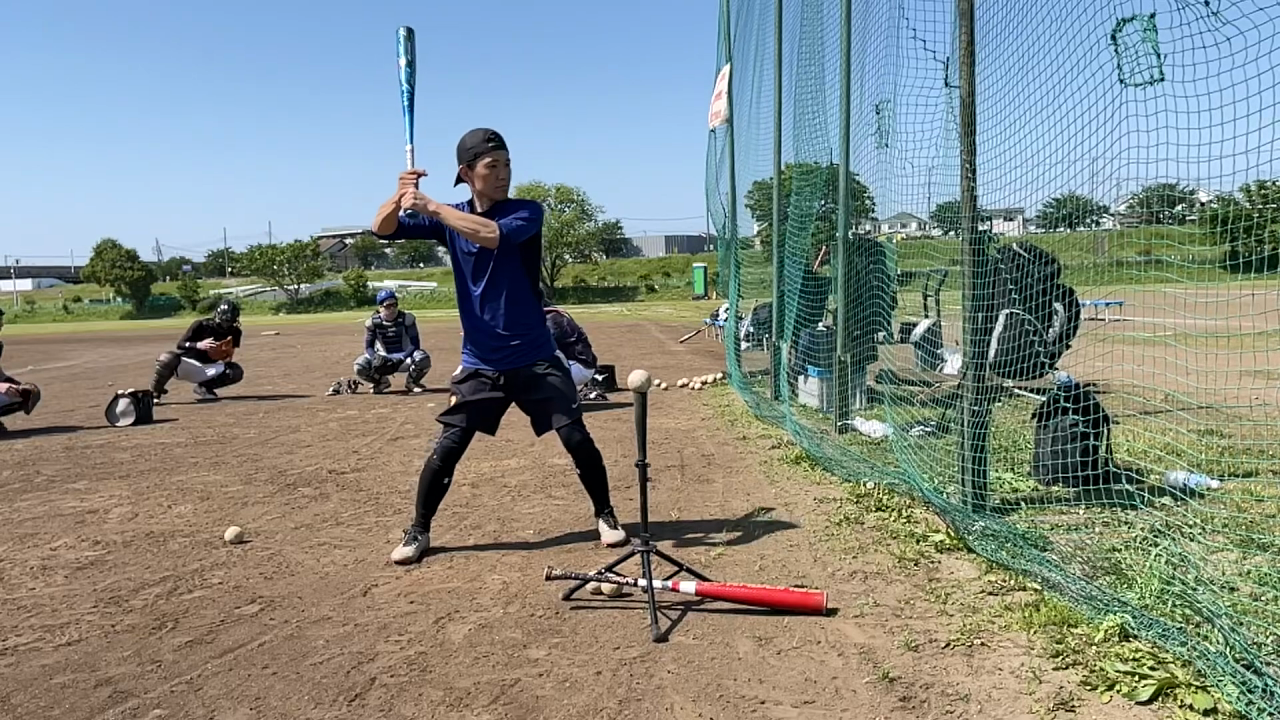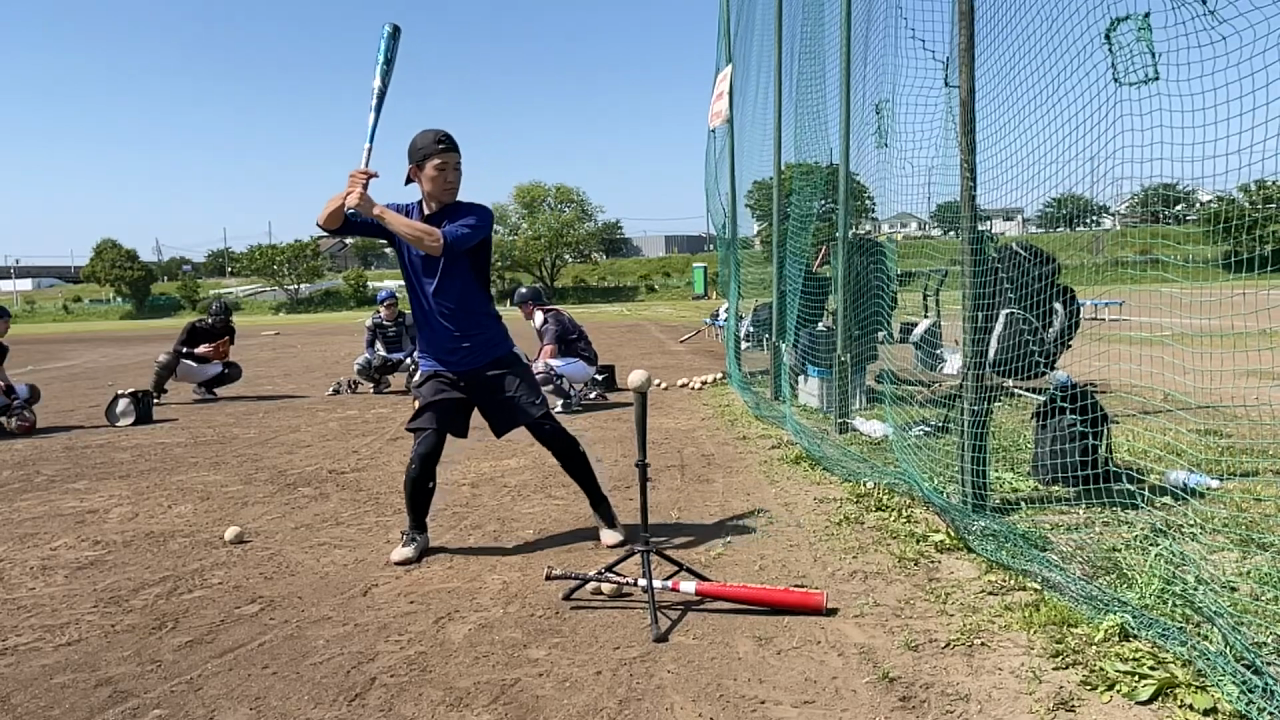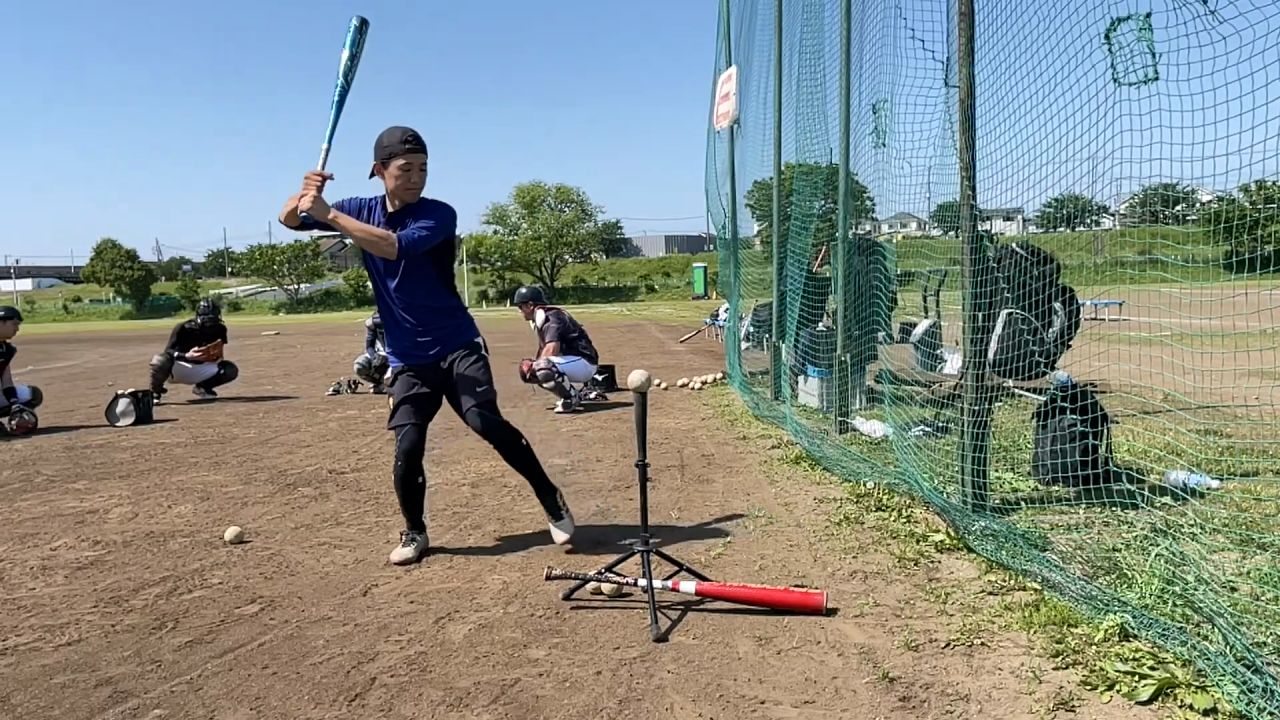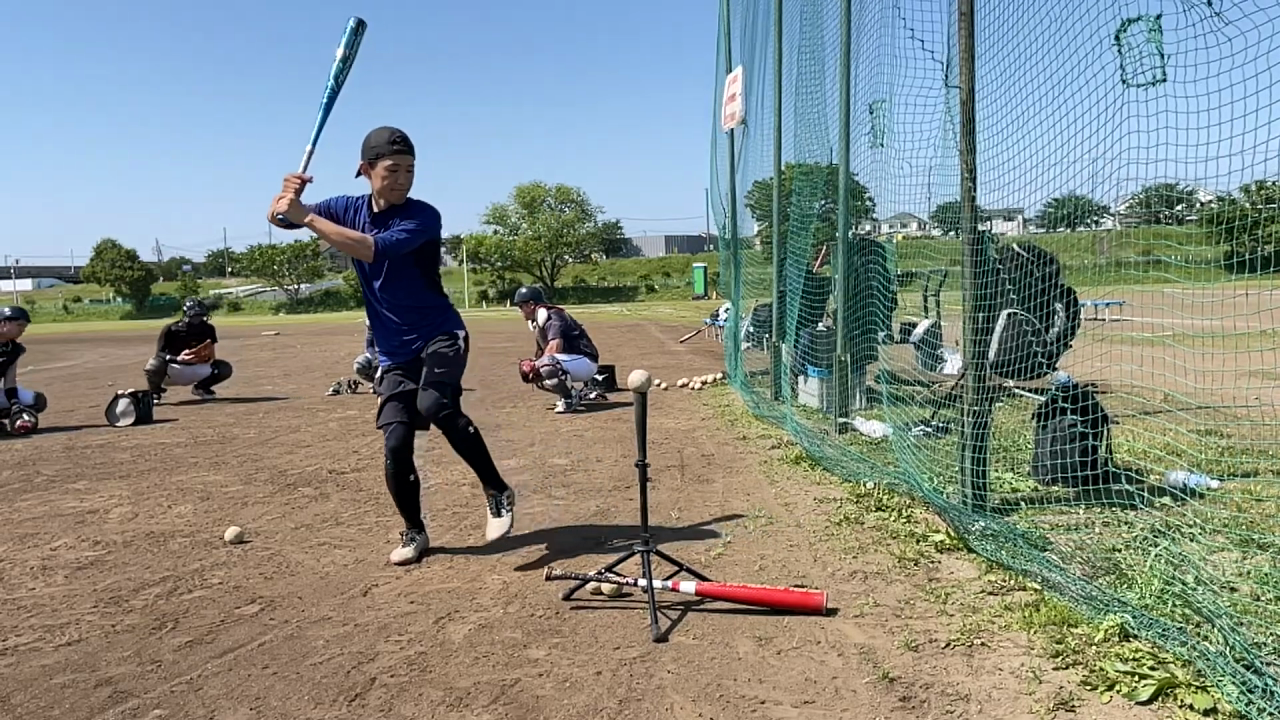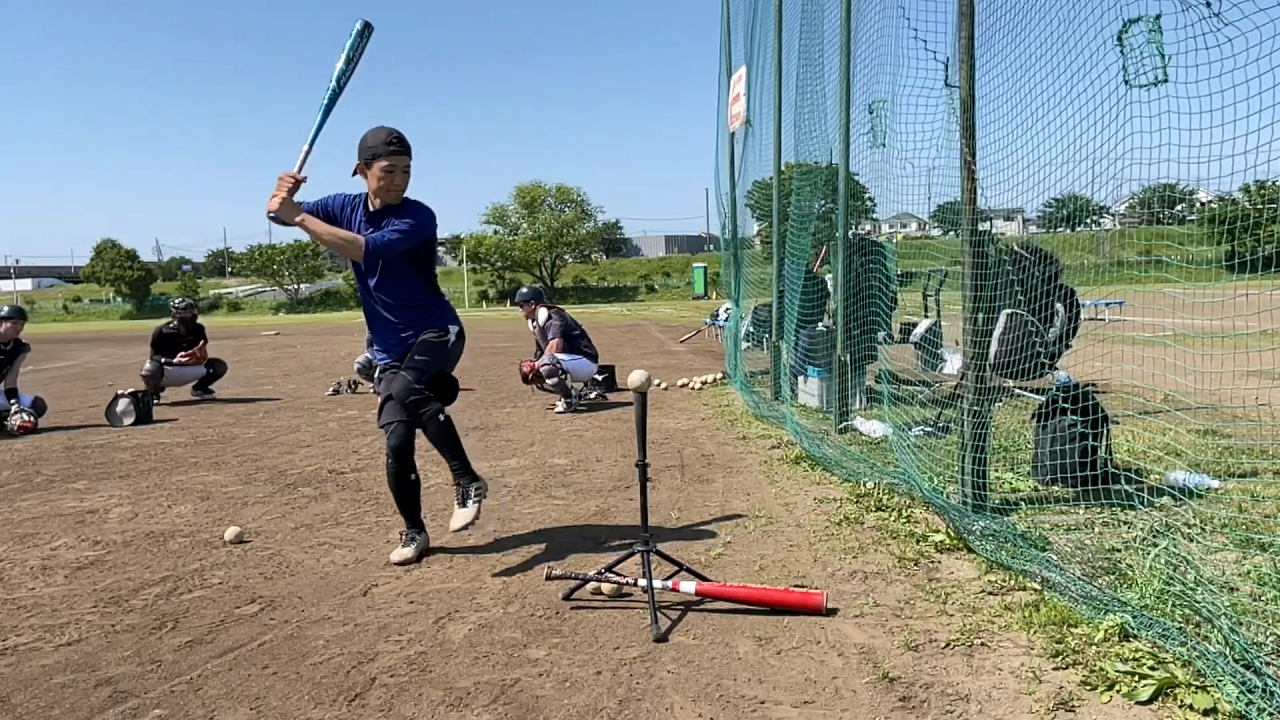
dt=1s
person 1, frame 1
left shoulder: (527, 212)
right shoulder: (449, 217)
left elbow: (492, 234)
right elbow: (383, 229)
left wrist: (431, 206)
right wrist: (400, 196)
left hip: (535, 359)
right hip: (480, 363)
left knee: (577, 438)
right knee: (447, 448)
left ankle: (604, 514)
right ankle: (418, 530)
person 1, frame 2
left shoulder: (476, 216)
right shoulder: (400, 216)
left elbow: (437, 242)
right elbow: (329, 223)
left wrist: (376, 210)
right wrist: (349, 192)
left hip: (494, 357)
right hip: (438, 365)
left knee: (550, 432)
right knee: (424, 452)
left ankle: (602, 511)
right ankle: (415, 532)
person 1, frame 3
left shoulder: (439, 215)
right shoulder: (362, 210)
left elbow: (394, 246)
right elbow: (290, 219)
left wrist: (329, 215)
right wrist: (306, 193)
left hip: (457, 345)
right hip: (407, 358)
left knee: (485, 421)
right knee: (407, 447)
left ankle: (550, 498)
right ankle: (414, 531)
person 1, frame 4
left shoulder: (423, 217)
right shoulder: (348, 209)
left elbow: (373, 249)
right elbow: (277, 218)
left wrist: (308, 218)
right wrist: (286, 196)
left hip: (441, 336)
right hip: (393, 354)
left knee: (433, 403)
right knee: (396, 444)
left ankle: (496, 491)
right ankle: (414, 531)
person 1, frame 5
left shoulder: (418, 216)
right shoulder: (345, 207)
left elbow: (365, 249)
right elbow: (275, 213)
left wrist: (299, 217)
right wrist: (282, 195)
left hip: (437, 332)
right hip: (390, 351)
left knee: (408, 388)
right knee: (397, 442)
left ankle: (467, 482)
right ankle: (414, 531)
